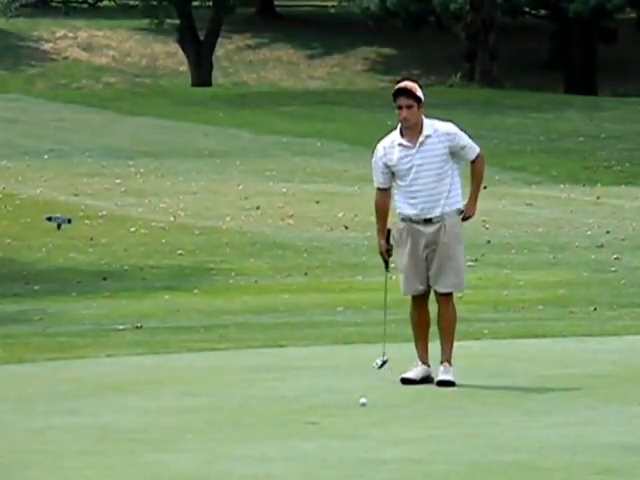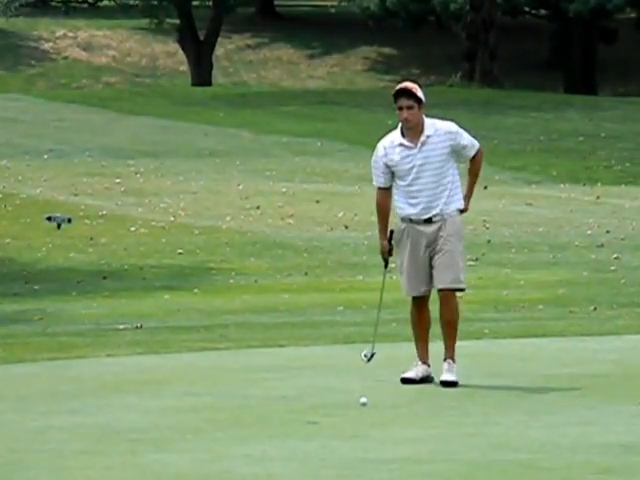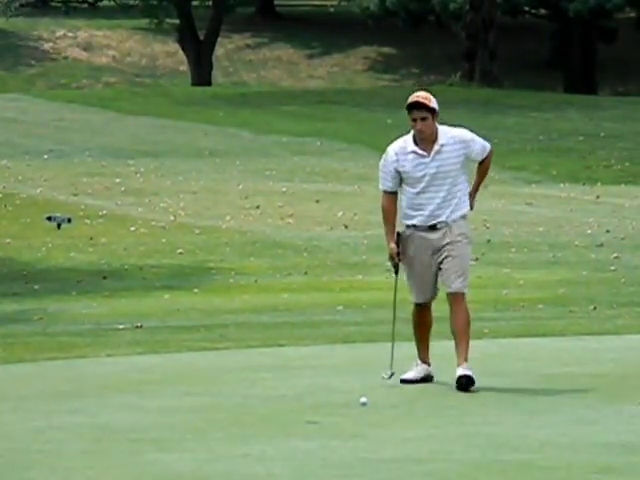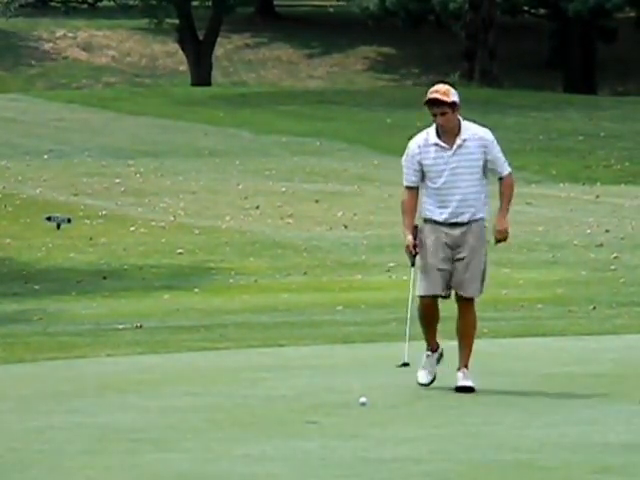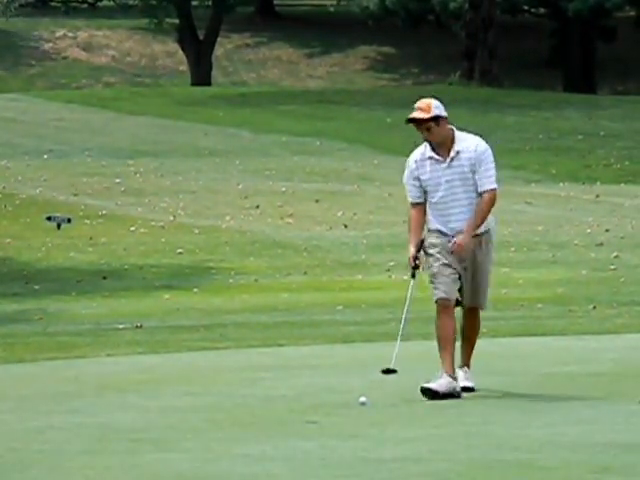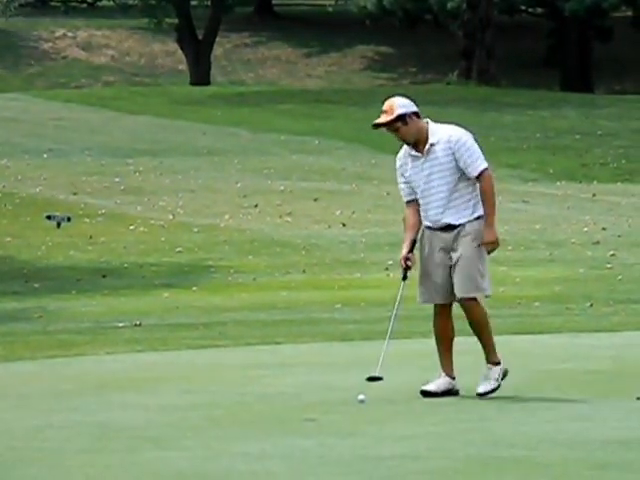
dt=0.4s
person 1, frame 1
left shoulder: (447, 133)
right shoulder: (385, 148)
left elbow: (477, 157)
right elbow: (382, 193)
left wrist: (472, 201)
right wrist: (381, 235)
left hip: (445, 223)
right hip: (409, 228)
left knee: (444, 295)
right knee: (417, 296)
left ankle: (446, 364)
right ankle: (423, 364)
person 1, frame 2
left shoulder: (448, 132)
right shoulder: (385, 148)
left elbow: (476, 153)
right elbow: (383, 192)
left wrist: (468, 194)
right wrist: (383, 236)
left hip: (446, 222)
right hip: (411, 227)
left knee: (448, 291)
right knee: (418, 297)
left ankle: (449, 361)
right ankle: (423, 364)
person 1, frame 3
left shoulder: (461, 140)
right shoulder: (395, 153)
left elbow: (487, 153)
right elbow: (389, 196)
left wrist: (474, 191)
right wrist: (390, 239)
left hip: (453, 228)
right hip: (415, 233)
left knee: (456, 295)
right knee: (421, 301)
left ankle: (463, 365)
right ankle: (423, 364)
person 1, frame 4
left shoulder: (482, 138)
right shoulder: (418, 146)
left elbow: (505, 176)
right elbow: (411, 191)
left wrist: (502, 218)
right wrist: (408, 231)
left hip: (473, 228)
right hip: (433, 229)
left knee: (466, 300)
right knee: (427, 296)
left ankle: (463, 369)
right ankle: (432, 350)
person 1, frame 5
left shoulder: (476, 148)
right shoulder: (416, 162)
left elbow: (489, 196)
right elbow: (417, 207)
left wrist: (468, 234)
right wrist: (413, 245)
left hip: (476, 238)
right hip: (439, 239)
left knee: (473, 307)
right knee: (444, 303)
left ankle: (464, 366)
right ankle: (449, 376)
person 1, frame 6
left shoulder: (454, 138)
right shoulder: (403, 160)
left elbow: (485, 177)
right elbow: (413, 206)
left wrist: (490, 226)
right wrist: (407, 245)
left hip: (467, 229)
right hip: (433, 234)
left knee: (468, 298)
right knee: (440, 305)
left ankle: (495, 365)
right ankle: (448, 377)
